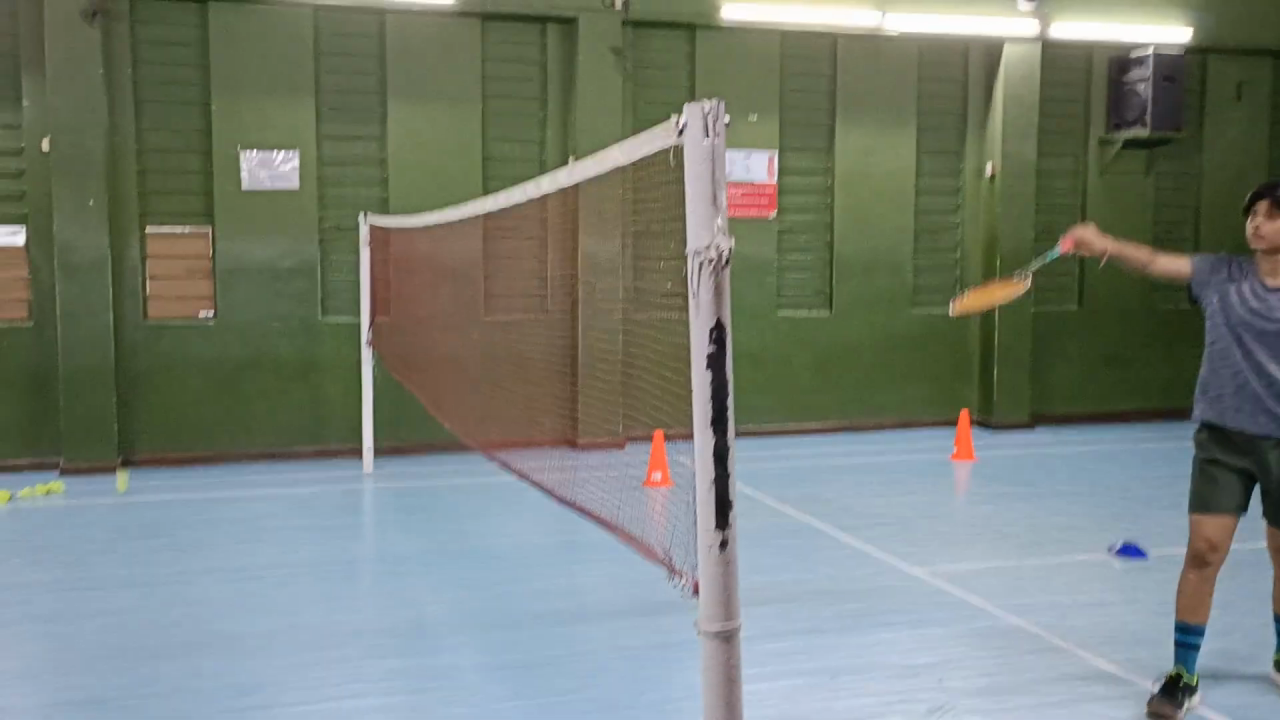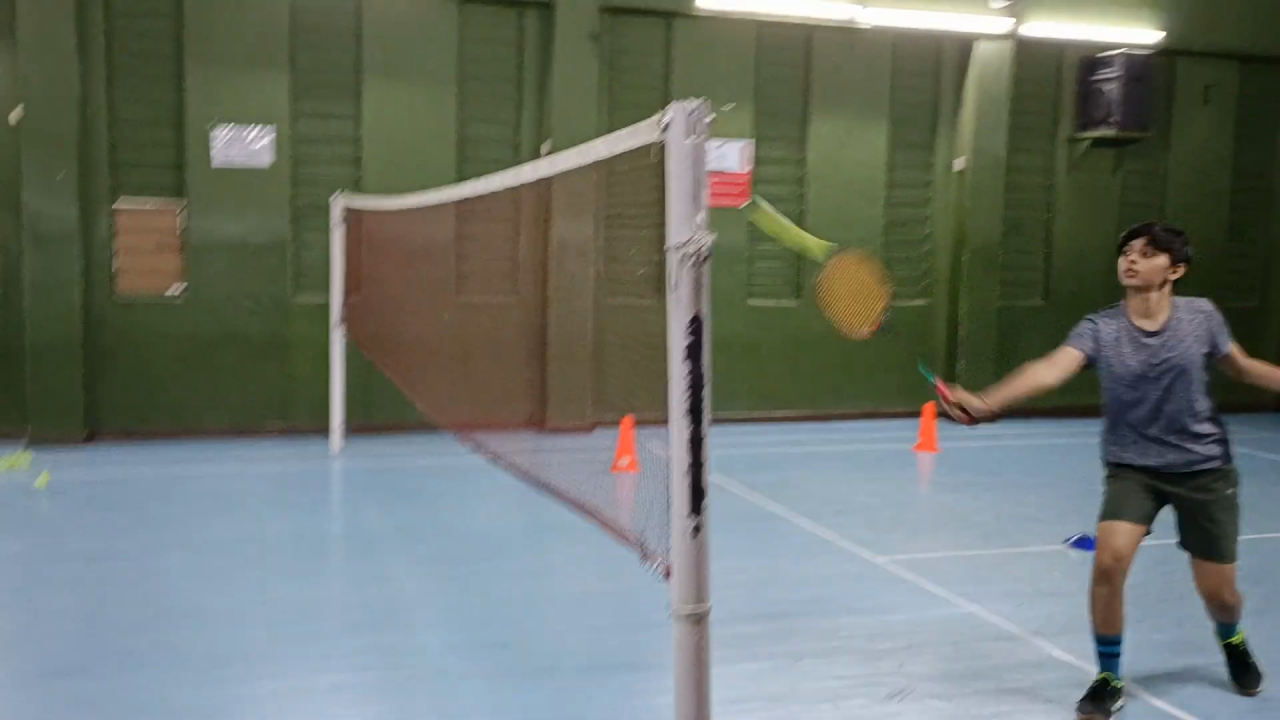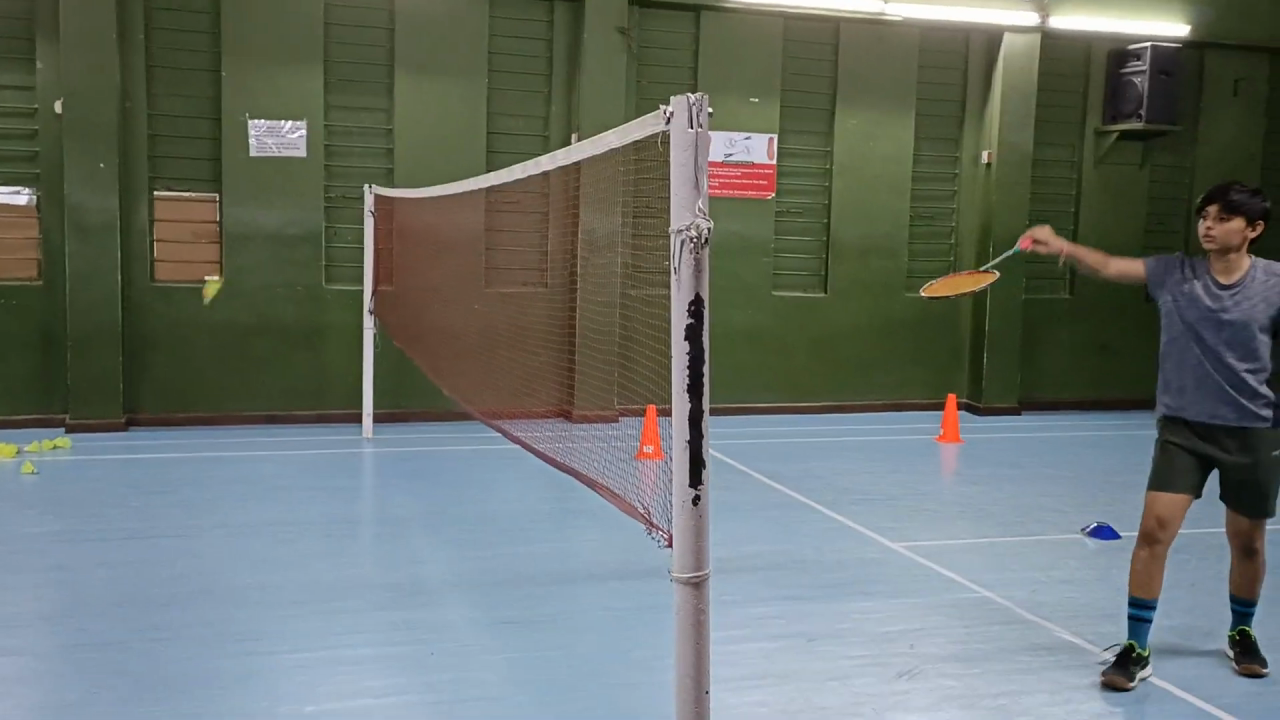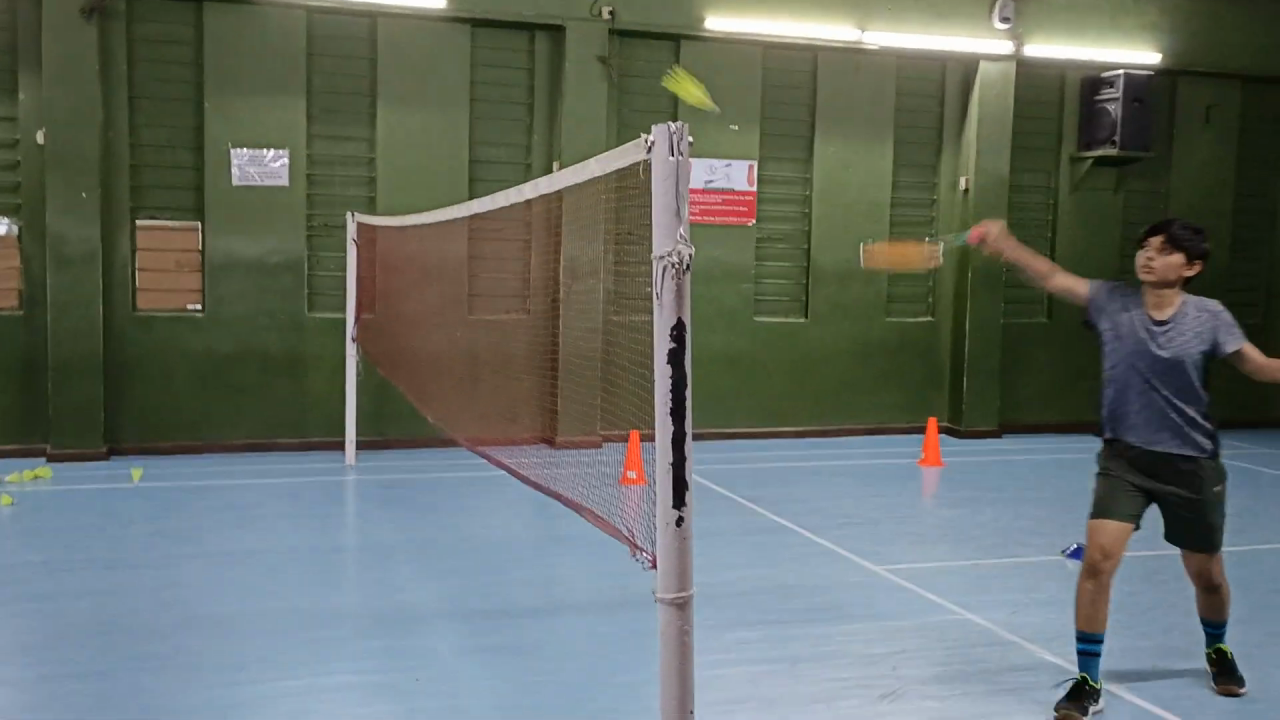
dt=0.7s
person 1, frame 1
right shoulder: (1220, 274)
right elbow: (1154, 264)
right wrist: (1106, 245)
right hip: (1222, 436)
right knee: (1203, 552)
right ankle: (1183, 675)
person 1, frame 2
left shoulder: (1202, 316)
right shoulder: (1098, 328)
right elbow: (1050, 371)
right wrist: (986, 402)
left hip: (1204, 467)
right hip: (1133, 465)
left knee: (1218, 589)
right knee: (1109, 563)
left ankle: (1232, 642)
right ankle: (1109, 679)
person 1, frame 3
right shoulder: (1174, 273)
right elbow: (1110, 267)
right wrist: (1061, 246)
right hip: (1182, 426)
right knee: (1155, 529)
right ankle: (1136, 649)
person 1, frame 4
left shoulder: (1210, 316)
right shoulder: (1112, 302)
right elbow: (1054, 280)
right wrist: (1005, 245)
left hip: (1192, 461)
right hip: (1124, 457)
left knee: (1207, 574)
right knee: (1097, 559)
left ankle: (1218, 653)
